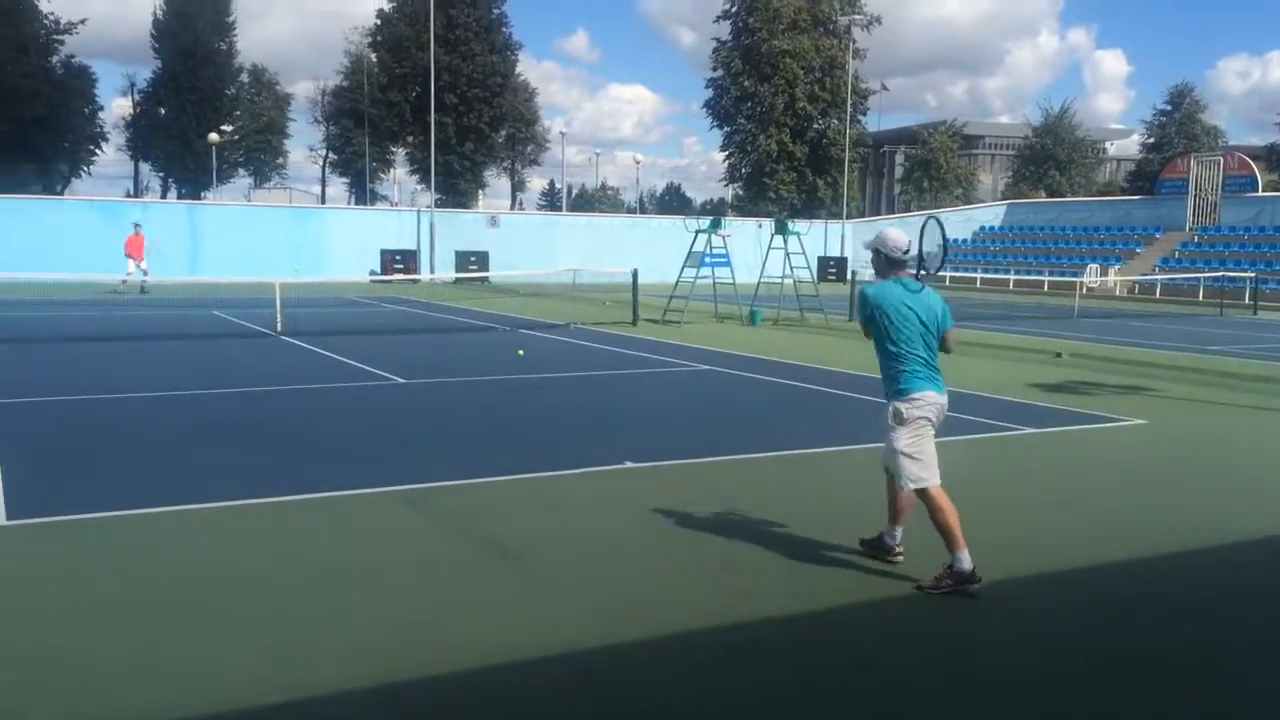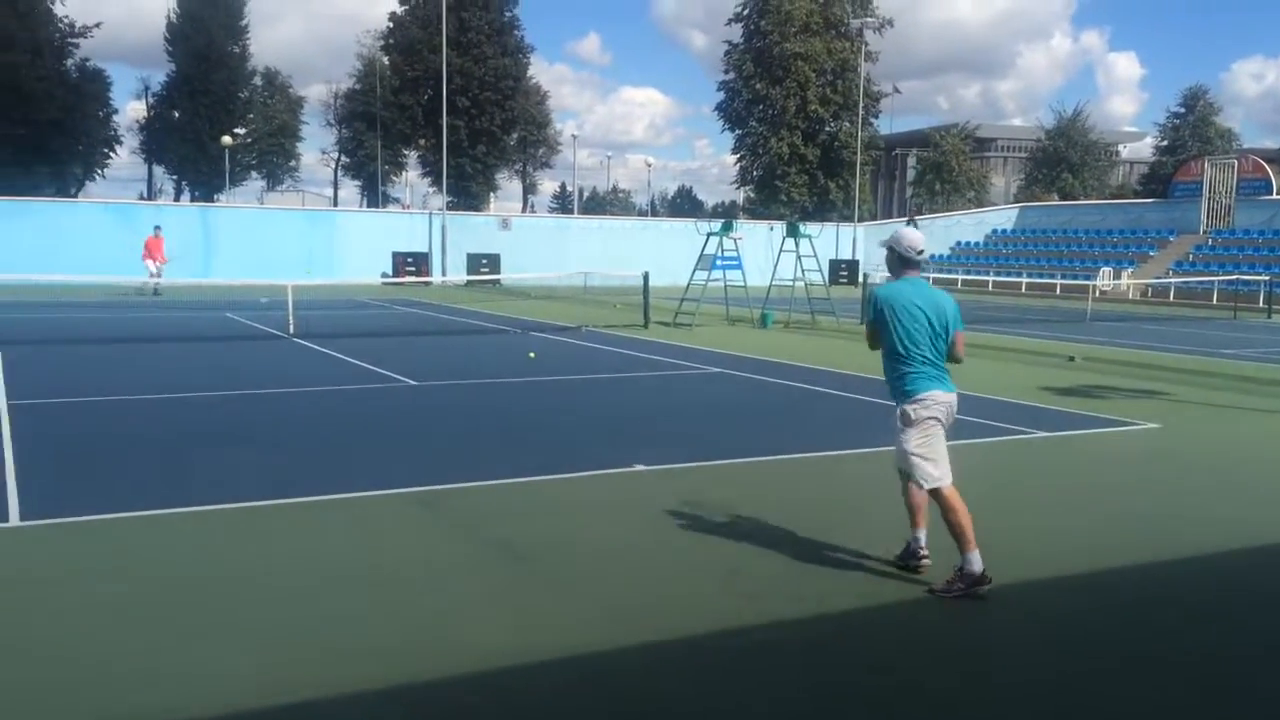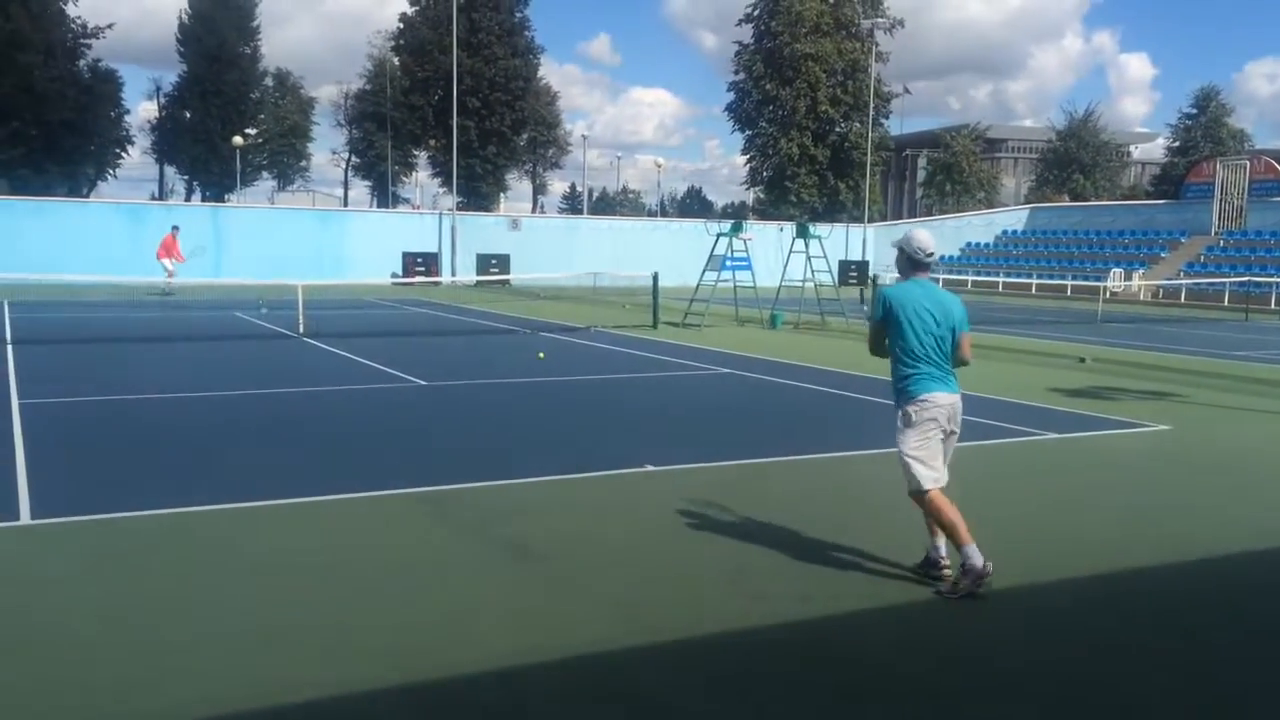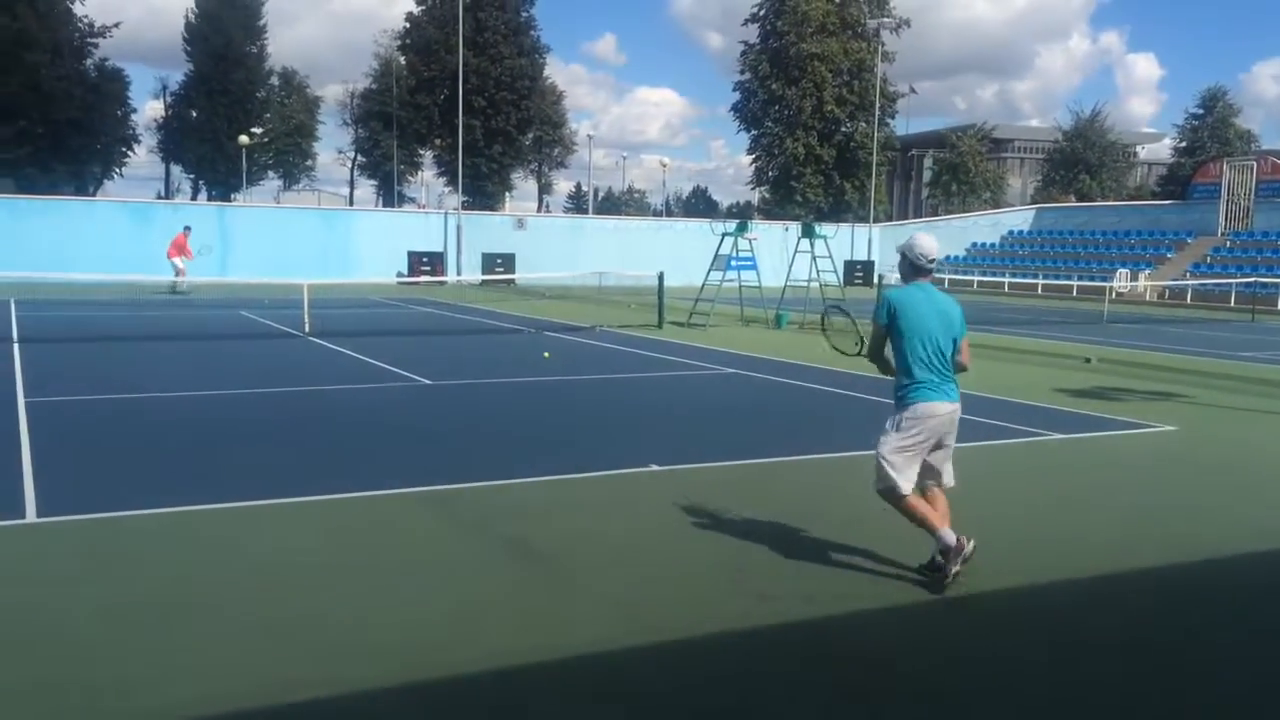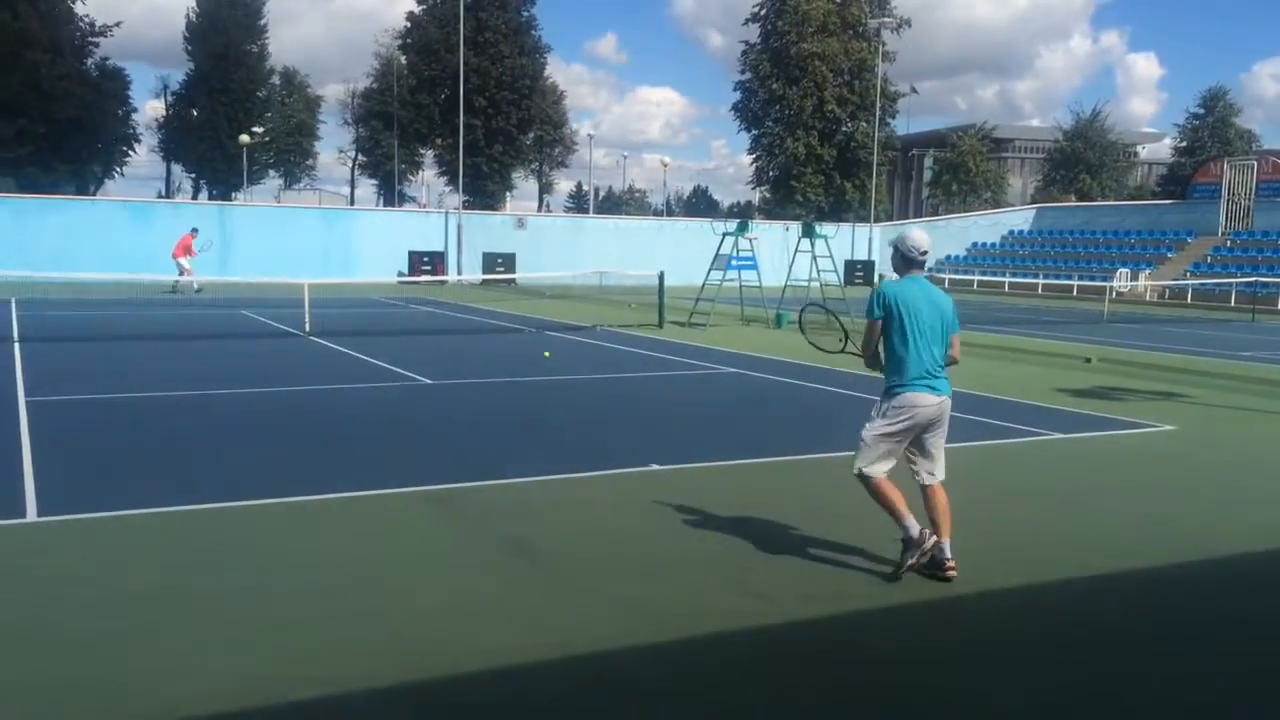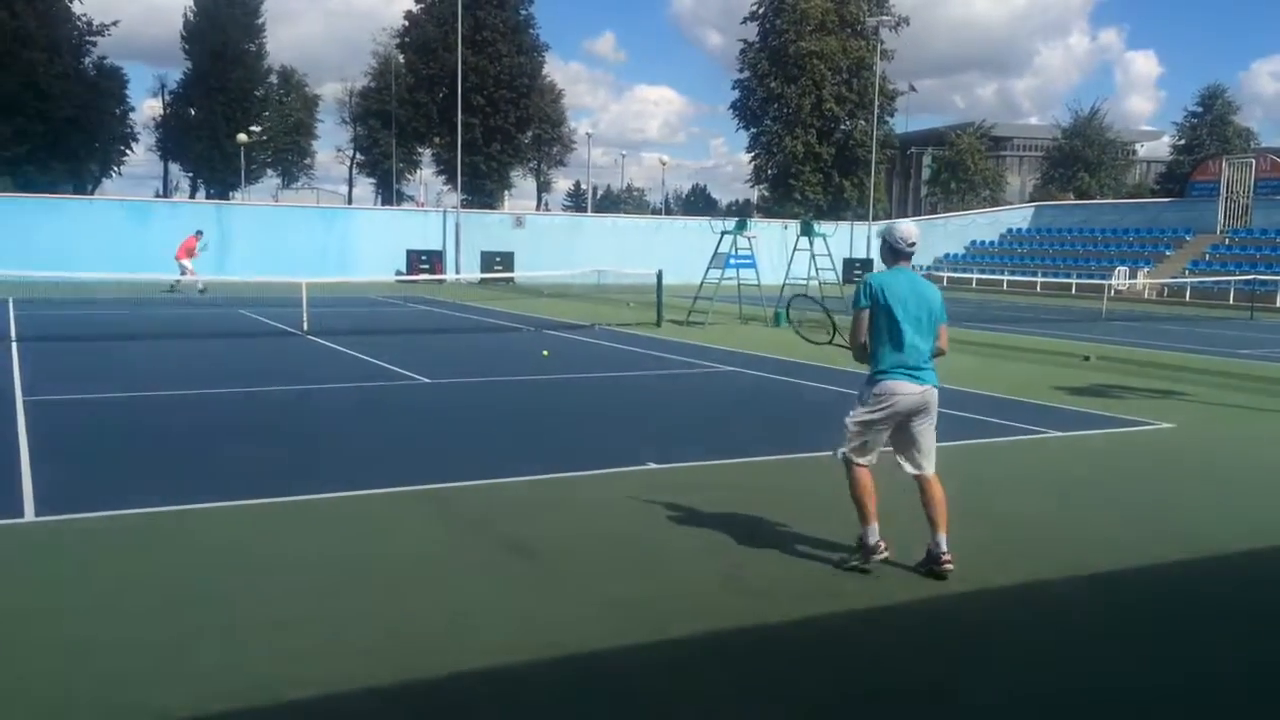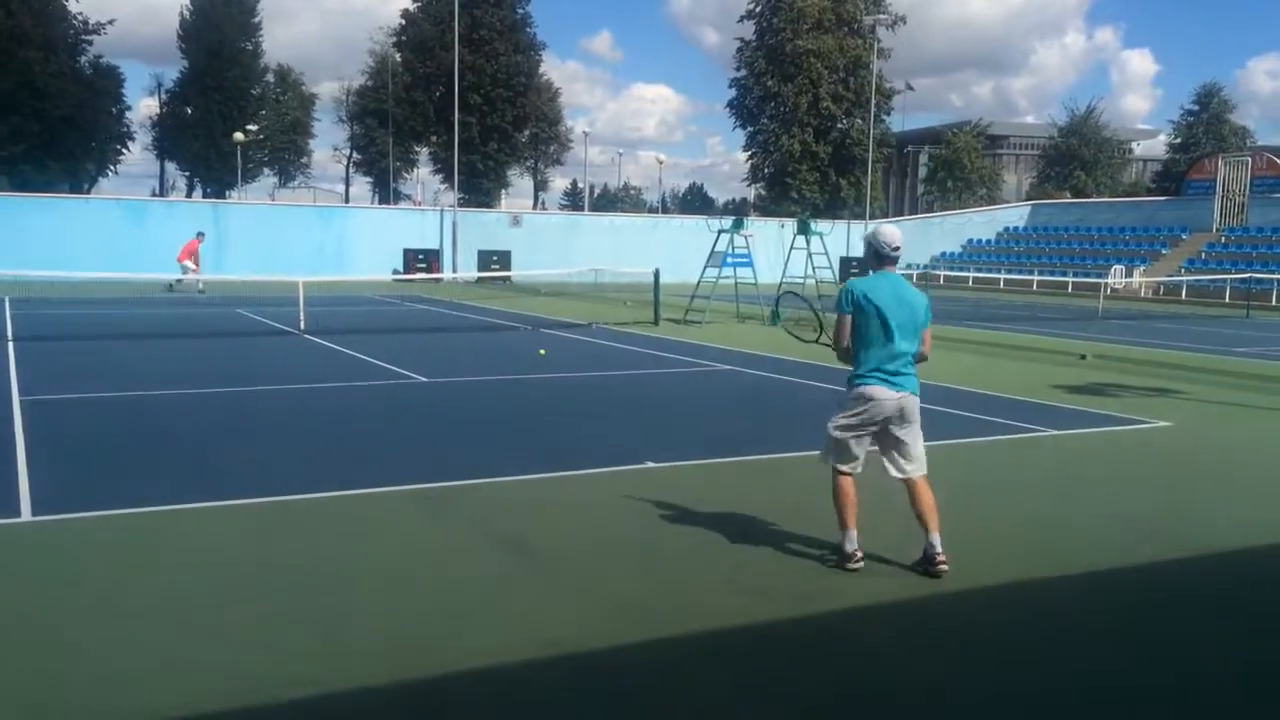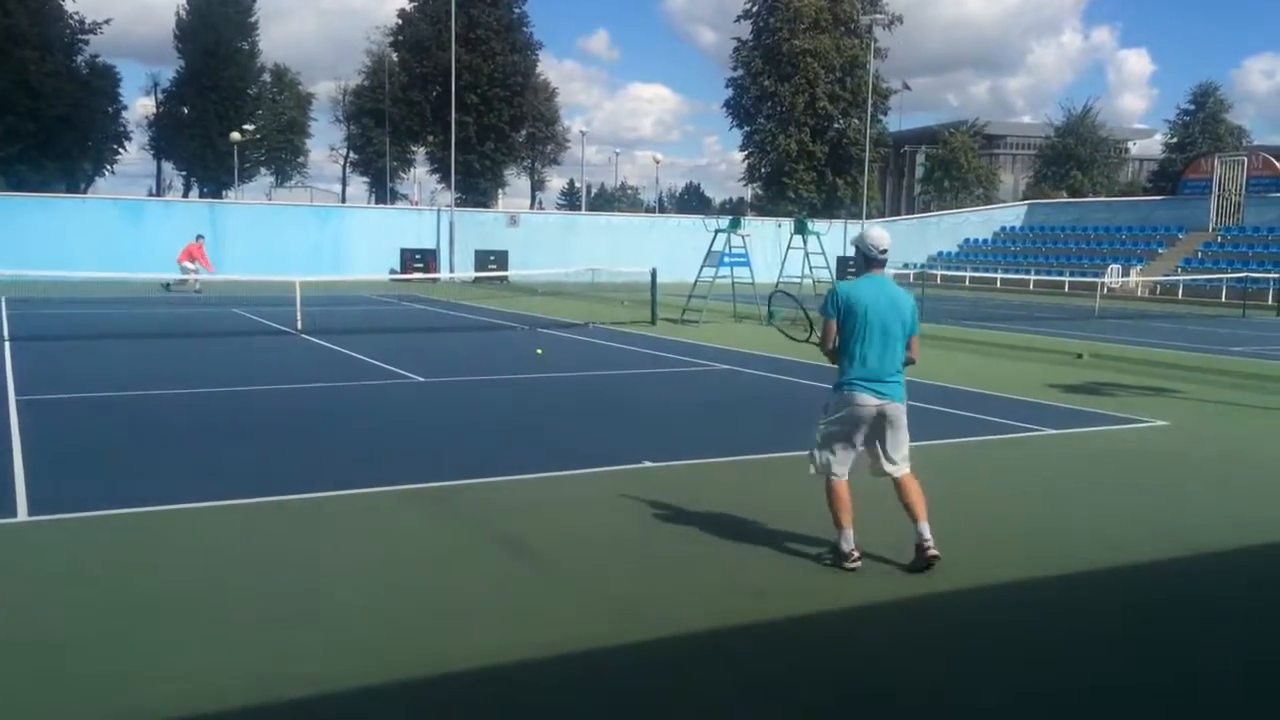
dt=0.1s
person 1, frame 1
left shoulder: (871, 293)
right shoulder: (933, 297)
left elbow: (869, 332)
right elbow: (947, 346)
left hip: (911, 400)
right hip: (933, 394)
left knee: (926, 485)
right knee: (896, 469)
left ankle: (963, 567)
right ankle: (890, 541)
person 1, frame 2
left shoulder: (881, 294)
right shoulder: (945, 299)
left elbow: (873, 342)
right elbow: (958, 353)
left hip: (917, 400)
right hip: (945, 395)
left knee: (939, 485)
right knee: (910, 473)
left ankle: (973, 569)
right ankle: (917, 546)
person 1, frame 3
left shoulder: (888, 295)
right shoulder: (953, 302)
left elbow: (875, 347)
right elbow: (964, 357)
left hip: (919, 401)
right hip: (950, 398)
left knee: (927, 489)
right knee: (921, 481)
left ankle: (974, 563)
right ankle: (938, 556)
person 1, frame 4
left shoulder: (892, 299)
right shoulder: (953, 307)
left elbow: (876, 353)
right elbow: (963, 362)
left wrist: (891, 367)
left hip: (918, 405)
right hip: (950, 404)
left knee: (892, 487)
right knee: (933, 484)
left ankle: (952, 541)
right ankle: (945, 557)
person 1, frame 5
left shoulder: (886, 292)
right shoulder: (945, 300)
left elbow: (868, 348)
right elbow: (953, 356)
left wrist: (878, 362)
left hip: (904, 397)
right hip: (940, 397)
left knee: (869, 470)
right knee: (930, 479)
left ankle: (915, 534)
right ankle: (943, 557)
person 1, frame 6
left shoulder: (873, 284)
right shoulder: (933, 291)
left elbow: (856, 339)
right elbow: (941, 347)
left wrist: (867, 354)
left hip: (888, 387)
right hip: (926, 389)
left knee: (856, 461)
right knee: (926, 471)
left ankle: (872, 542)
right ankle: (940, 551)
person 1, frame 7
left shoulder: (855, 288)
right shoulder: (919, 297)
left elbow: (840, 344)
right elbow: (924, 351)
left hip: (868, 391)
right hip: (907, 394)
left knee: (843, 468)
right knee: (915, 474)
left ankle: (851, 549)
right ankle: (935, 551)
person 1, frame 8
left shoulder: (842, 291)
right shoulder: (906, 299)
left elbow: (827, 346)
right elbow: (912, 355)
left hip: (853, 394)
right hip: (893, 396)
left knee: (834, 472)
right knee: (901, 471)
left ankle: (847, 548)
right ankle: (926, 542)
